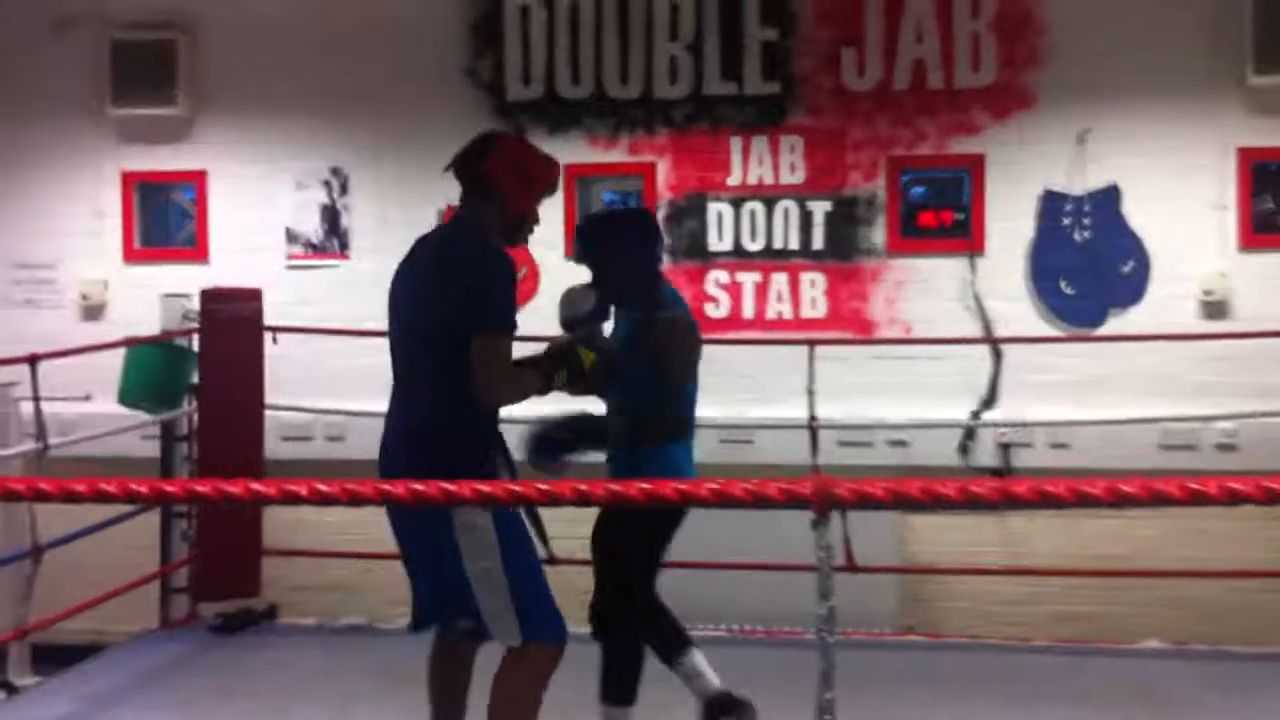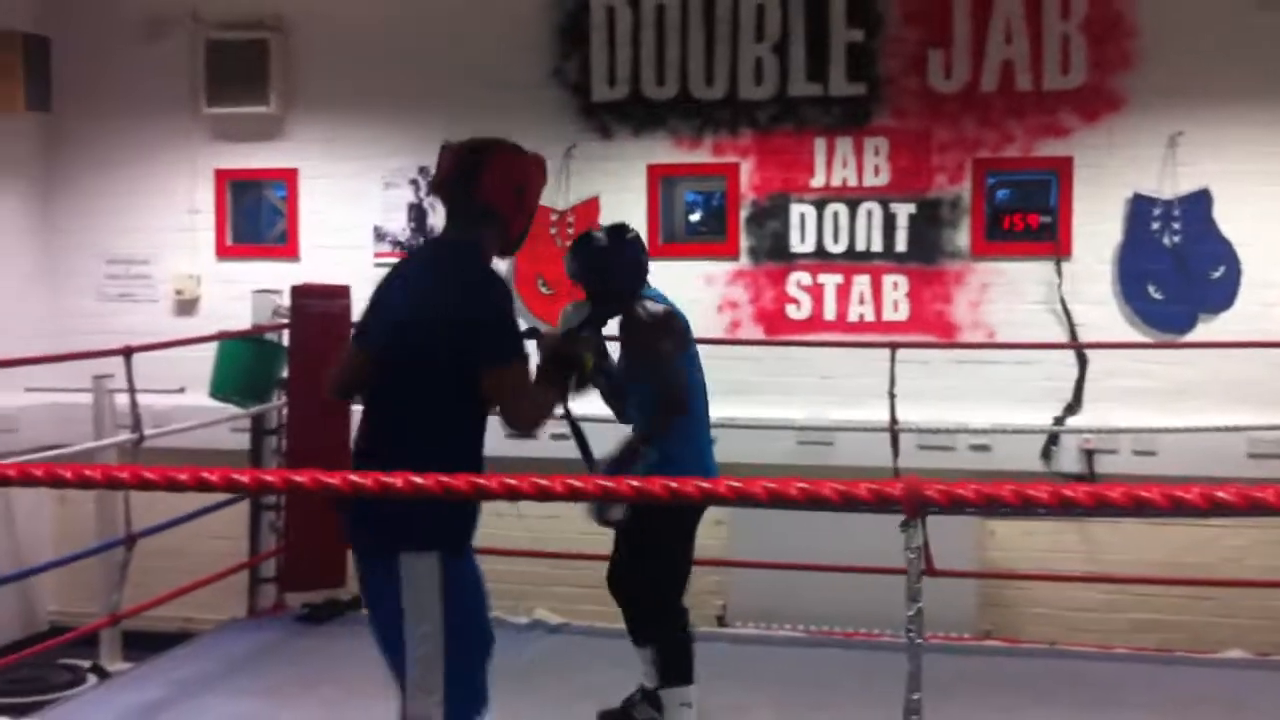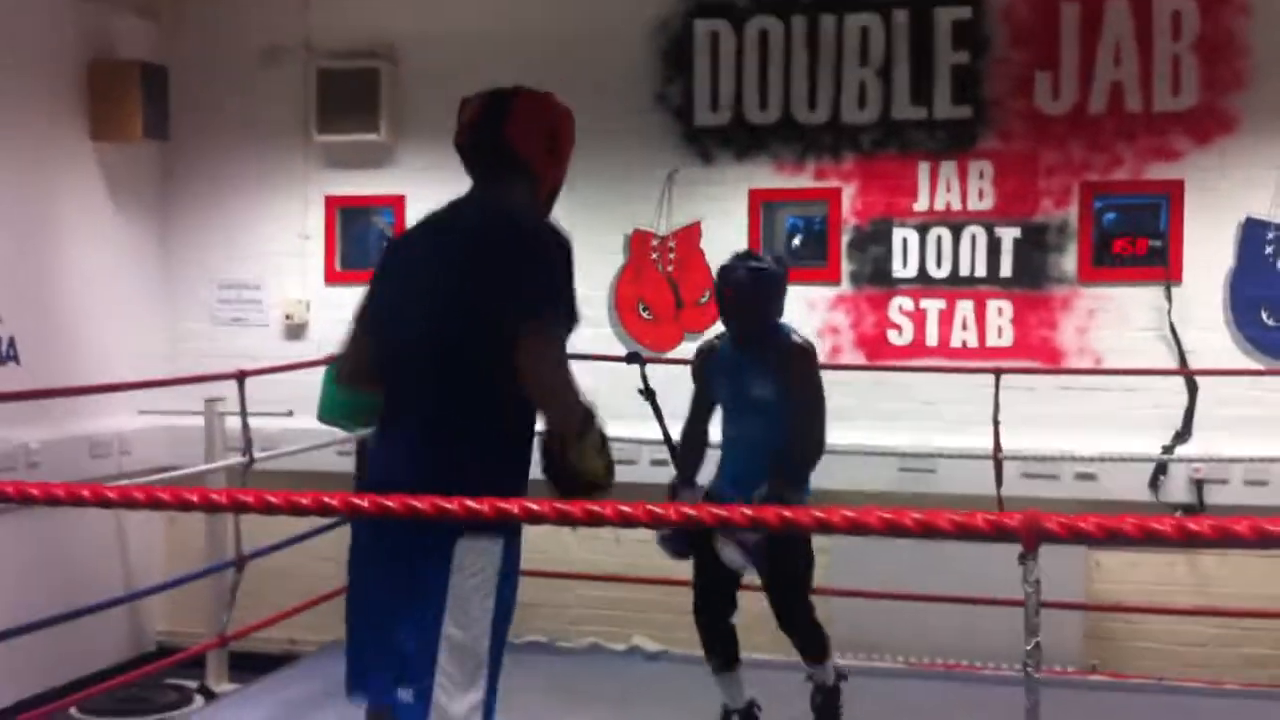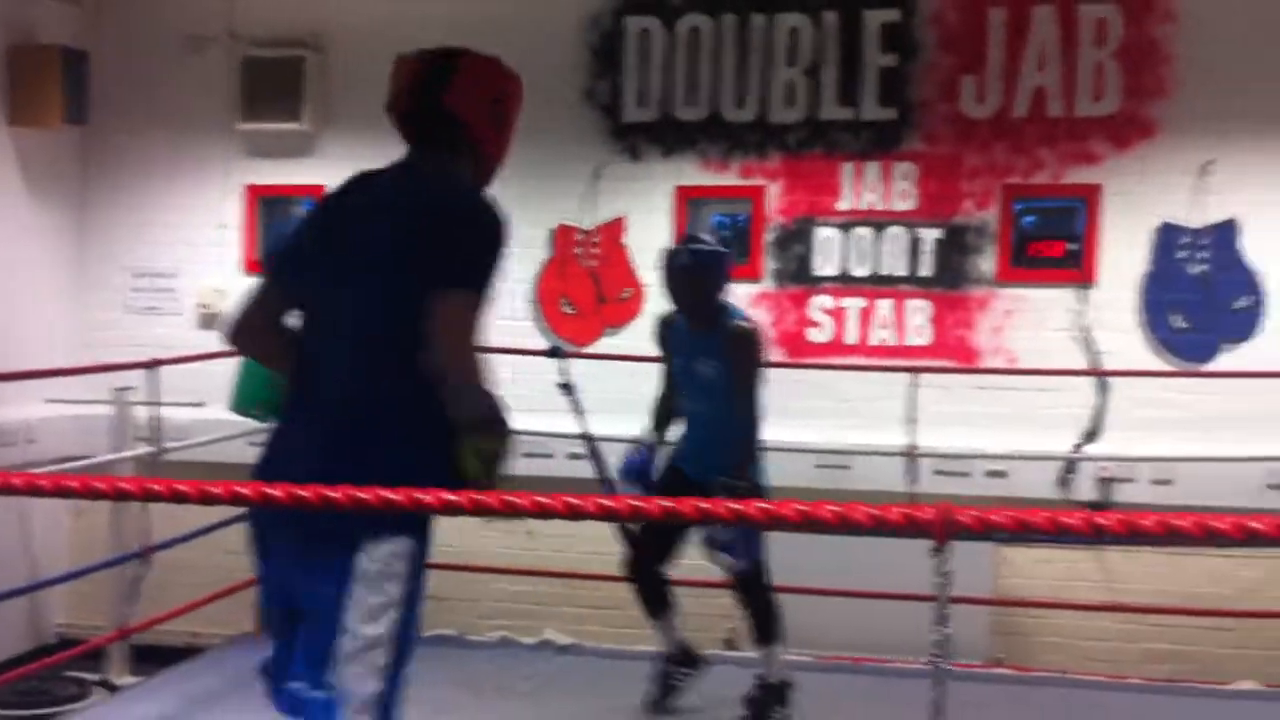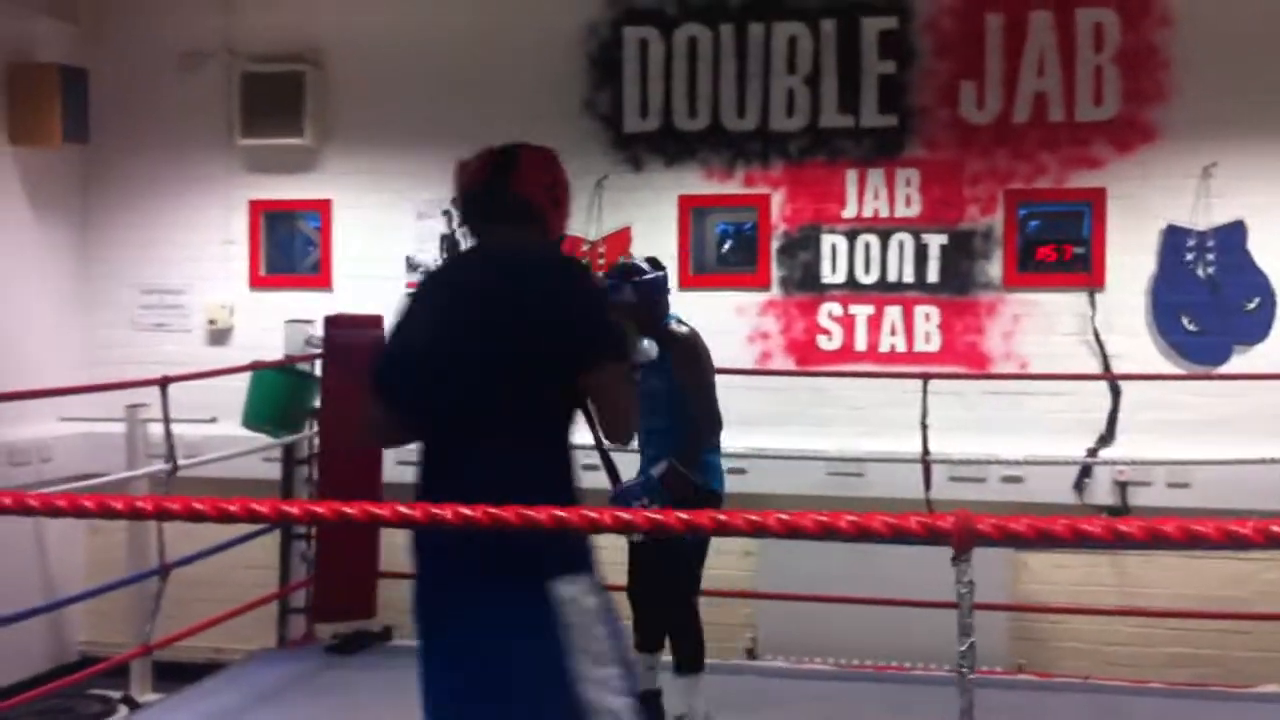
dt=0.5s
person 1, frame 1
left shoulder: (423, 256)
right shoulder: (484, 262)
right elbow: (493, 385)
left wrist: (536, 367)
right wrist: (557, 368)
left hip: (412, 463)
right hip: (455, 472)
left knee: (459, 630)
right knee: (534, 642)
person 1, frame 2
left shoulder: (409, 274)
right shoulder: (479, 289)
left elbow: (345, 380)
right elbow: (522, 414)
right wrist: (560, 374)
left hip: (385, 506)
right hip: (420, 519)
person 1, frame 3
left shoulder: (414, 241)
right shoulder: (534, 245)
left elbow: (355, 367)
right elbow: (542, 375)
right wrist: (579, 432)
left hip: (390, 495)
person 1, frame 4
left shoulder: (342, 206)
right shoulder: (462, 217)
left elbow: (250, 330)
right elbow: (446, 359)
right wrist: (480, 418)
left hip: (292, 483)
right hip: (373, 500)
person 1, frame 5
left shoulder: (431, 296)
right shoulder: (562, 282)
left elbow: (382, 428)
right elbow: (619, 422)
left hip: (447, 544)
right hip: (537, 546)
person 2, frame 1
left shoulder: (663, 322)
right shoulder: (638, 313)
left elbow: (670, 422)
right elbow: (615, 388)
left wrist: (580, 432)
right wrist: (585, 342)
left hip: (644, 485)
right hip: (651, 482)
left knee: (615, 612)
right knee: (636, 604)
person 2, frame 2
left shoulder: (647, 320)
right shoulder: (641, 316)
left elbow: (675, 403)
right elbow: (627, 407)
left wrist: (623, 463)
right wrist: (592, 356)
left hip: (678, 476)
right hip: (662, 473)
left knee: (660, 596)
right knee: (627, 581)
person 2, frame 3
left shoulder: (794, 354)
right shoulder: (711, 354)
left elbow: (809, 440)
right elbow: (697, 426)
left wrist: (775, 504)
right wrist: (681, 489)
left hip: (780, 502)
right hip: (725, 500)
left knee: (791, 610)
right knee: (709, 610)
person 2, frame 4
left shoulder: (739, 334)
right shoulder: (670, 328)
left elbow: (747, 420)
left wrist: (738, 488)
right wrist: (649, 443)
left hip: (731, 474)
right hip: (686, 465)
left knee: (746, 578)
right knee: (641, 559)
right ankle: (676, 653)
person 2, frame 5
left shoulder: (681, 343)
left elbow: (708, 423)
left wrist: (671, 475)
left hip: (690, 485)
right hip: (655, 483)
left knee: (675, 595)
right knee: (645, 593)
